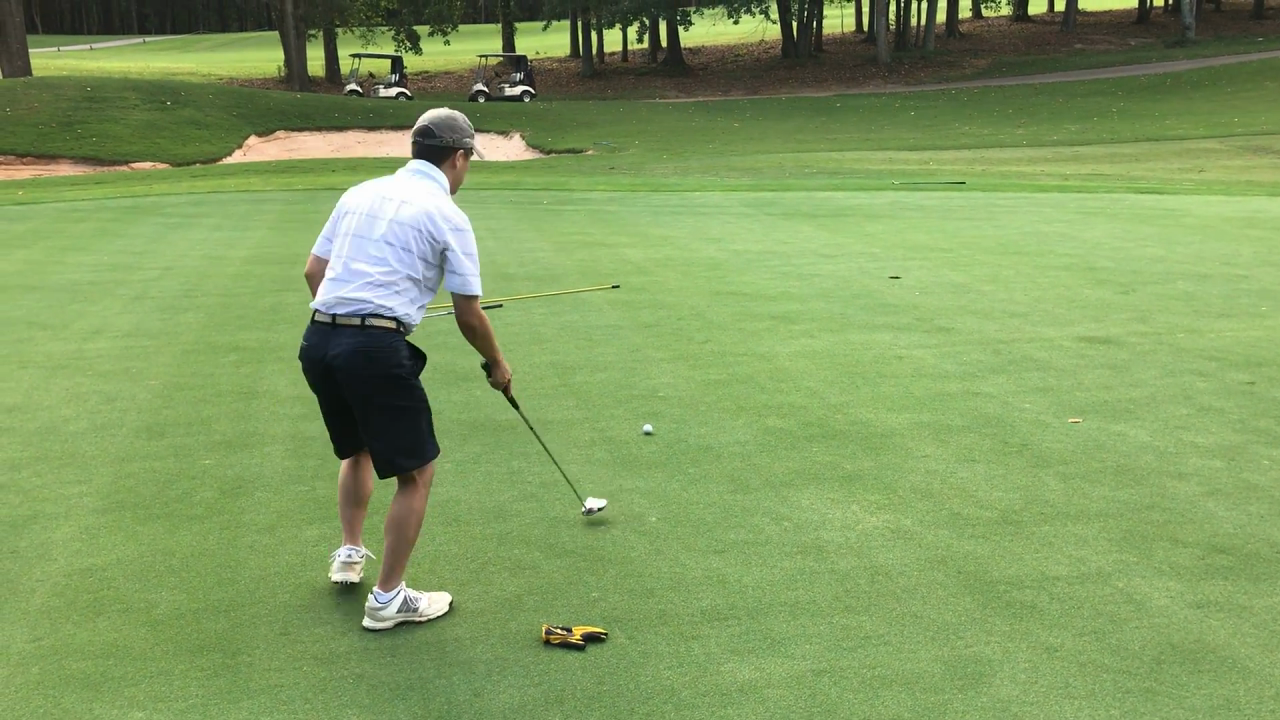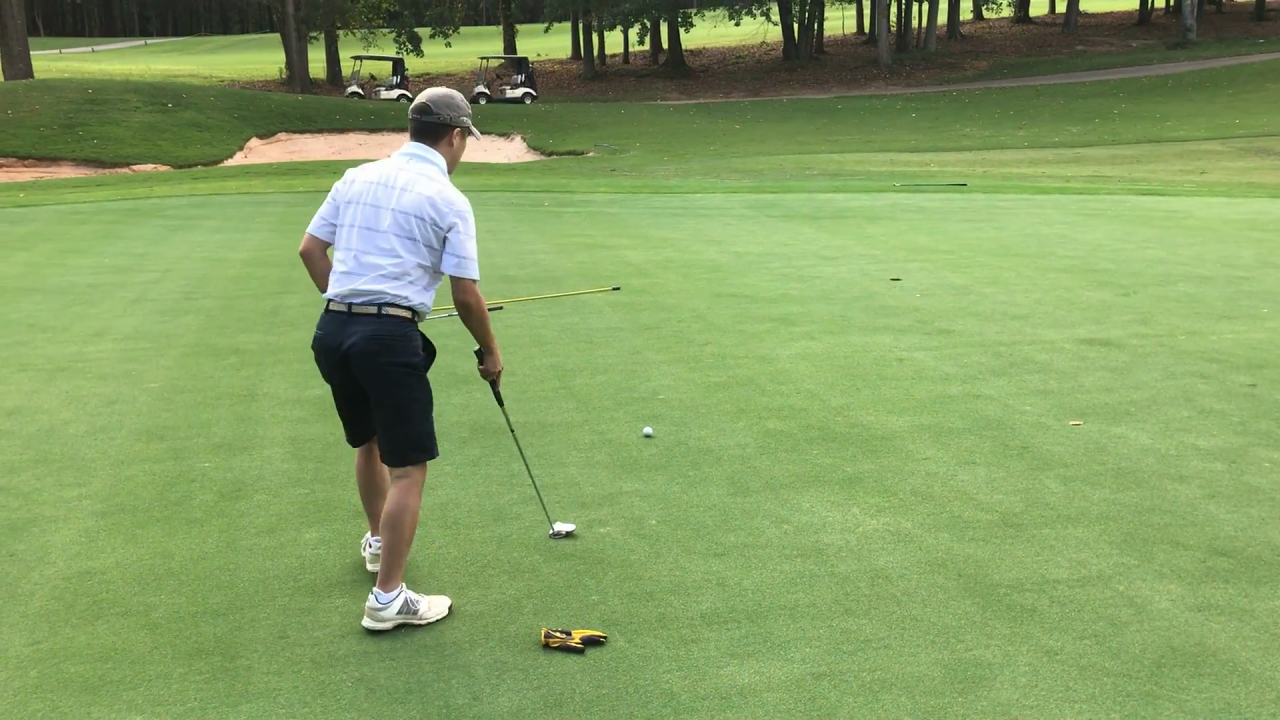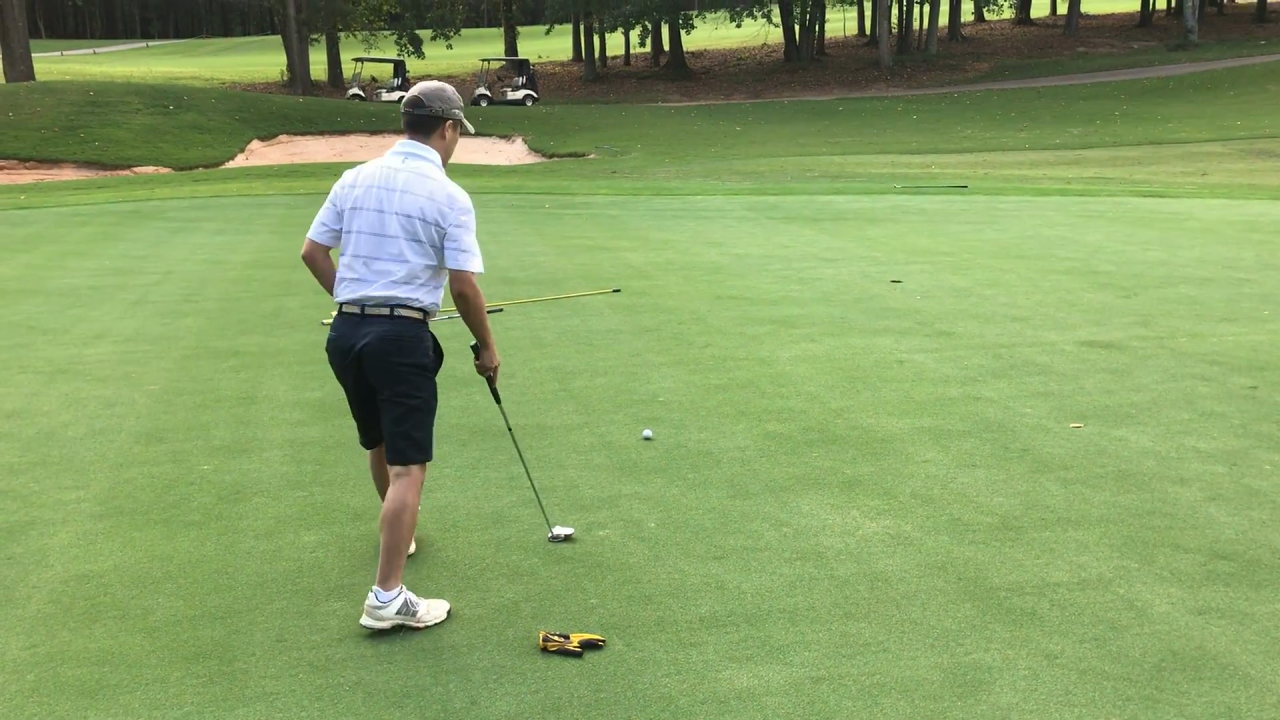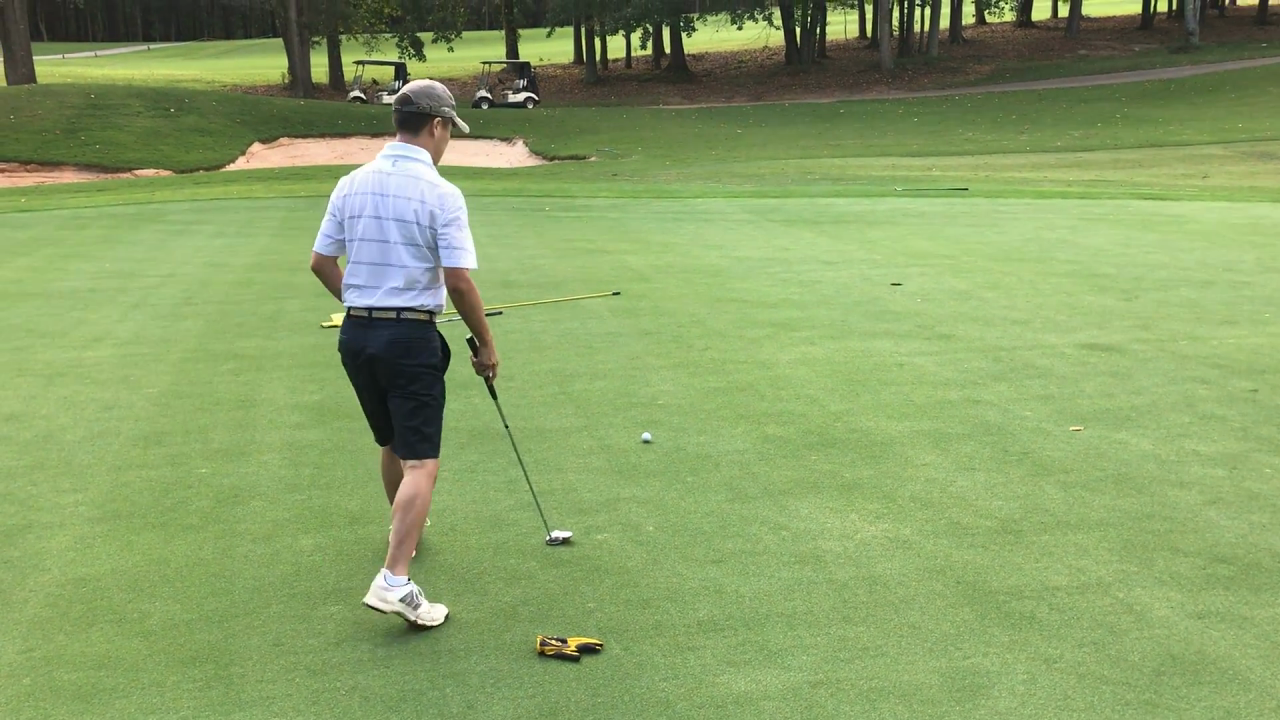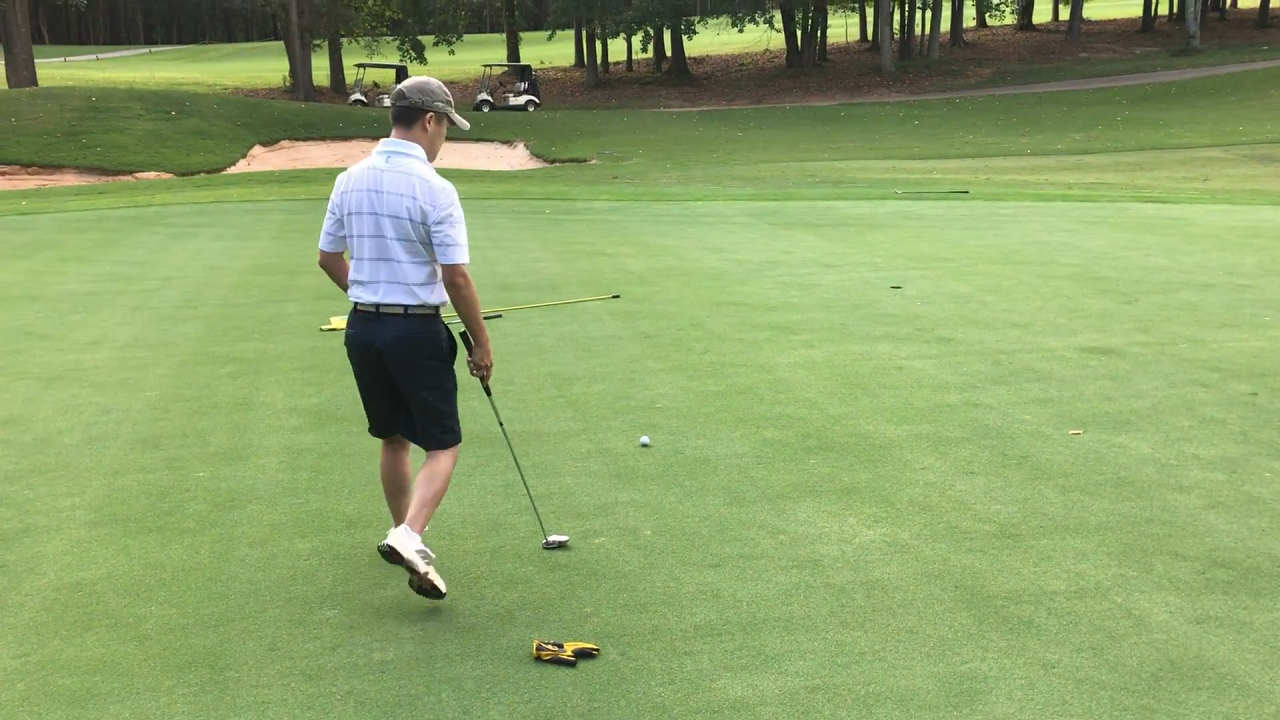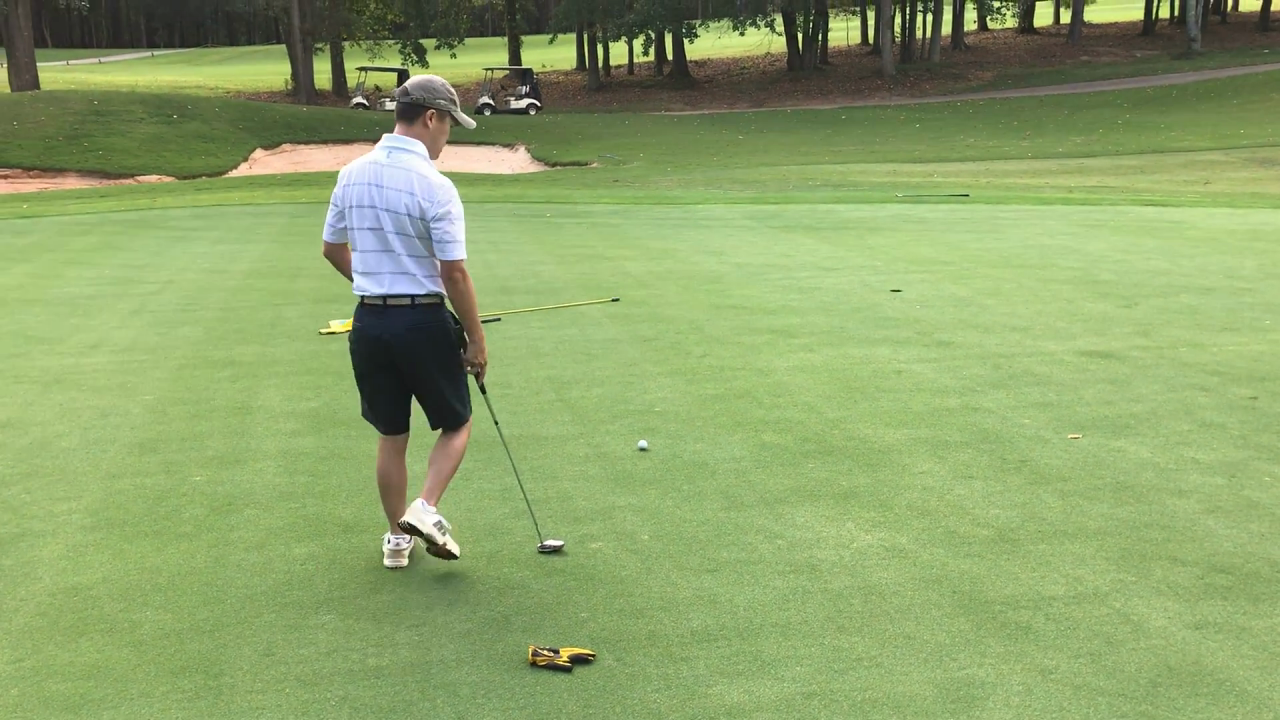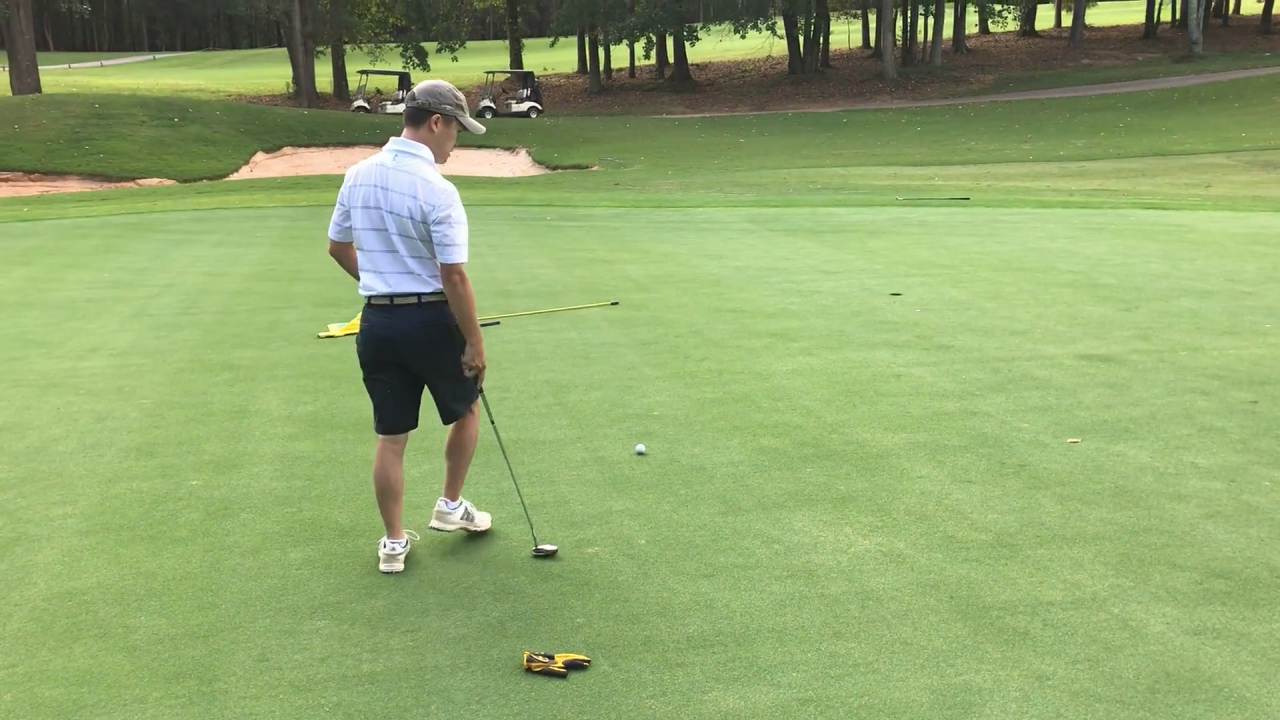
dt=0.1s
person 1, frame 1
left shoulder: (360, 193)
right shoulder: (448, 216)
left elbow: (314, 270)
right elbow: (468, 316)
right wrist: (498, 366)
left hip: (318, 340)
right hip: (377, 347)
left knee: (357, 452)
right knee: (416, 474)
left ankle: (350, 554)
right ankle: (387, 599)
person 1, frame 2
left shoulder: (357, 177)
right shoulder: (449, 200)
left elbow: (310, 250)
right elbow: (466, 295)
right wrist: (490, 352)
left hip: (333, 330)
right hip: (391, 335)
left knee: (369, 445)
right knee: (407, 467)
left ankle: (377, 539)
right ankle: (388, 599)
person 1, frame 3
left shoulder: (354, 179)
right shoulder: (449, 197)
left elbow: (313, 252)
right elbow: (464, 287)
right wrist: (487, 346)
left hip: (346, 331)
right hip: (401, 335)
left knee: (380, 444)
right knee: (408, 466)
left ankle: (400, 536)
right ankle: (387, 597)
person 1, frame 4
left shoulder: (350, 184)
right shoulder: (442, 194)
left elbow: (322, 262)
right elbow: (459, 283)
right wrist: (486, 343)
left hip: (356, 334)
right hip: (410, 337)
left knee: (392, 445)
right knee: (421, 460)
left ankle: (403, 541)
right ankle: (393, 583)
person 1, frame 5
left shoulder: (348, 180)
right shoulder: (435, 190)
left elbow: (328, 258)
right elbow: (456, 278)
right wrist: (481, 341)
left hip: (361, 328)
right hip: (416, 330)
left knee: (392, 441)
right knee: (442, 446)
left ankle: (401, 532)
right ankle: (409, 536)
person 1, frame 6
left shoulder: (352, 175)
right shoulder: (434, 187)
left elbow: (332, 250)
right elbow: (454, 274)
right wrist: (476, 338)
left hip: (369, 322)
right hip: (422, 320)
left knee: (391, 437)
right knee: (457, 424)
left ankle: (398, 538)
right ankle: (425, 510)
person 1, frame 7
left shoulder: (358, 175)
right shoulder: (437, 190)
left elbow: (338, 247)
right elbow: (454, 276)
right wrist: (475, 342)
left hip: (376, 321)
right hip: (428, 318)
left knee: (391, 437)
right knee: (465, 411)
left ankle: (393, 541)
right ankle: (451, 506)
